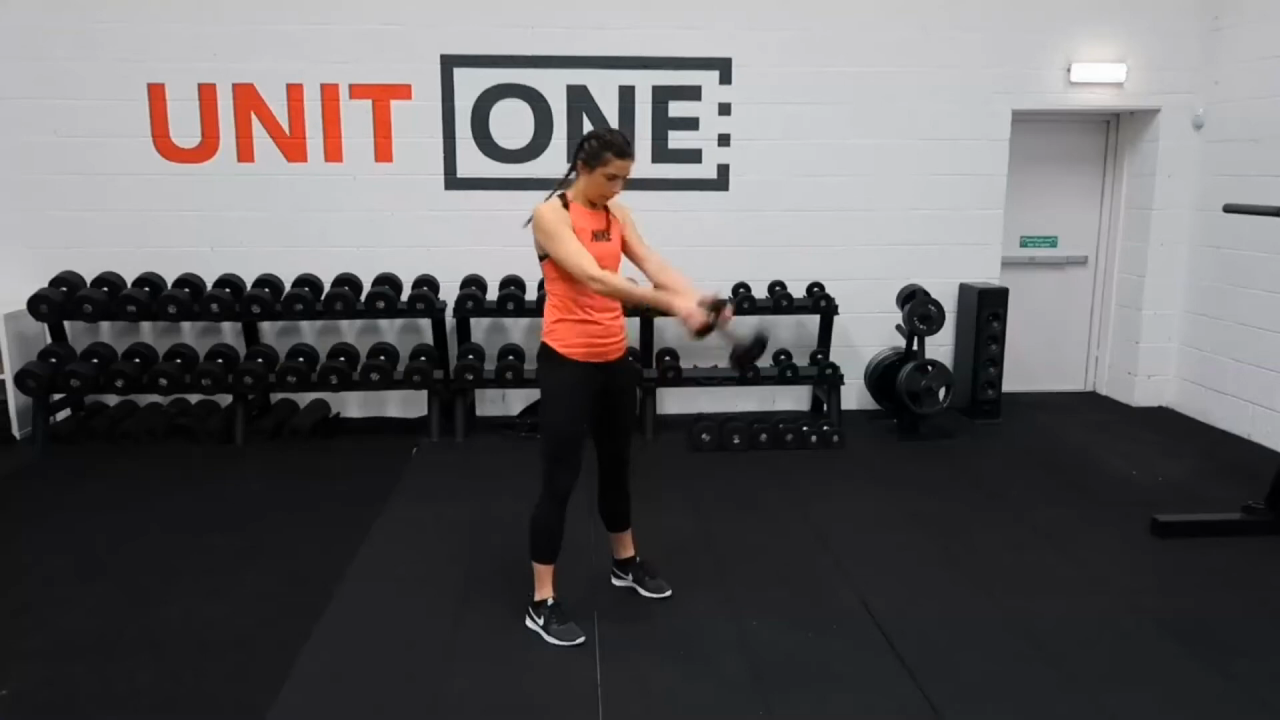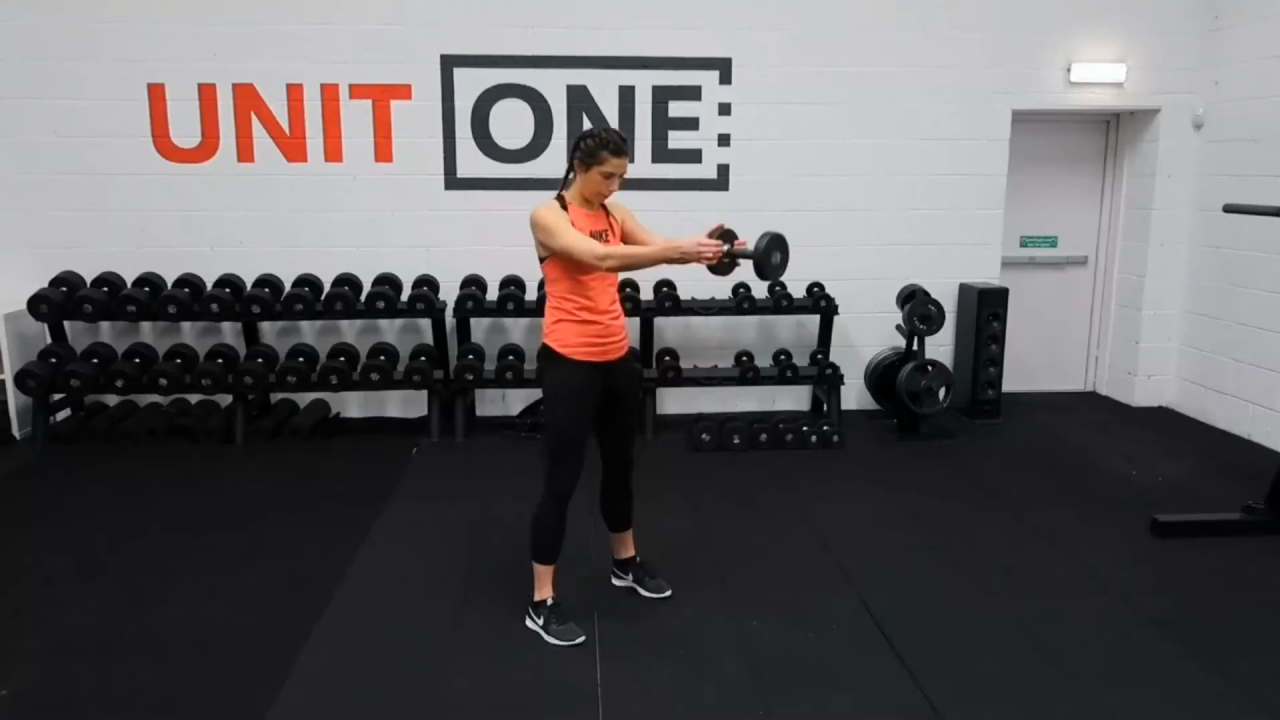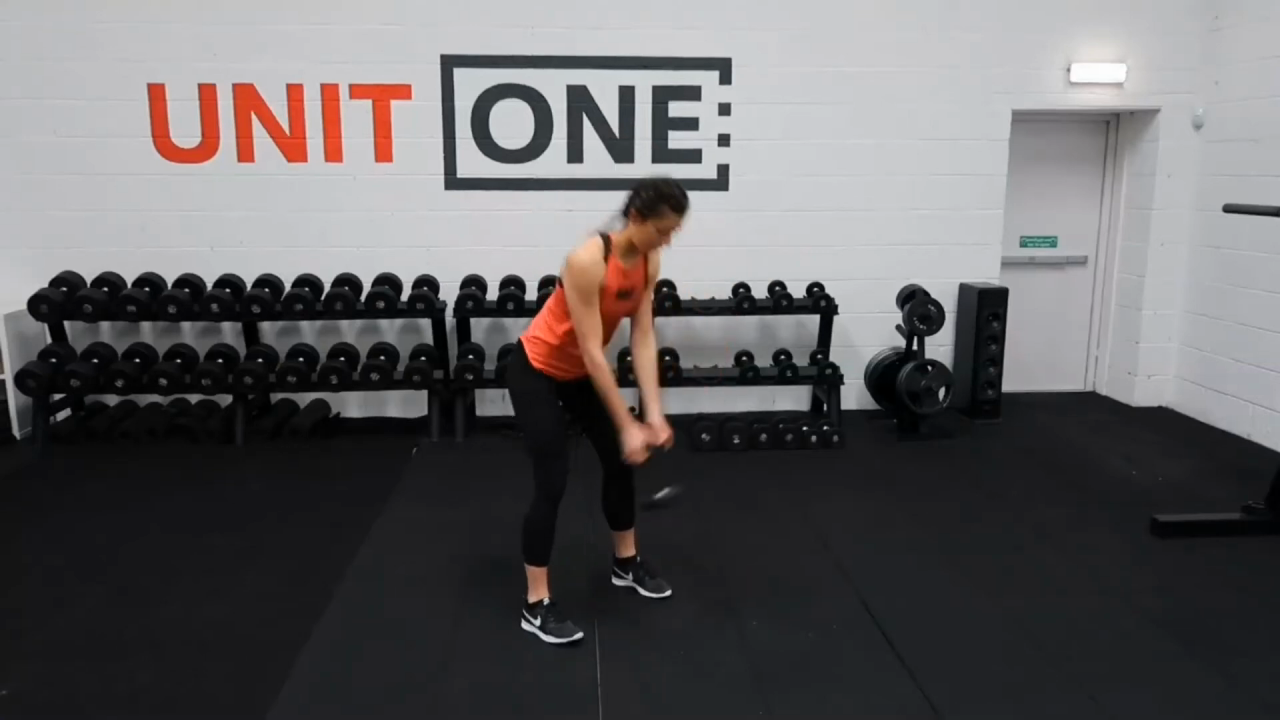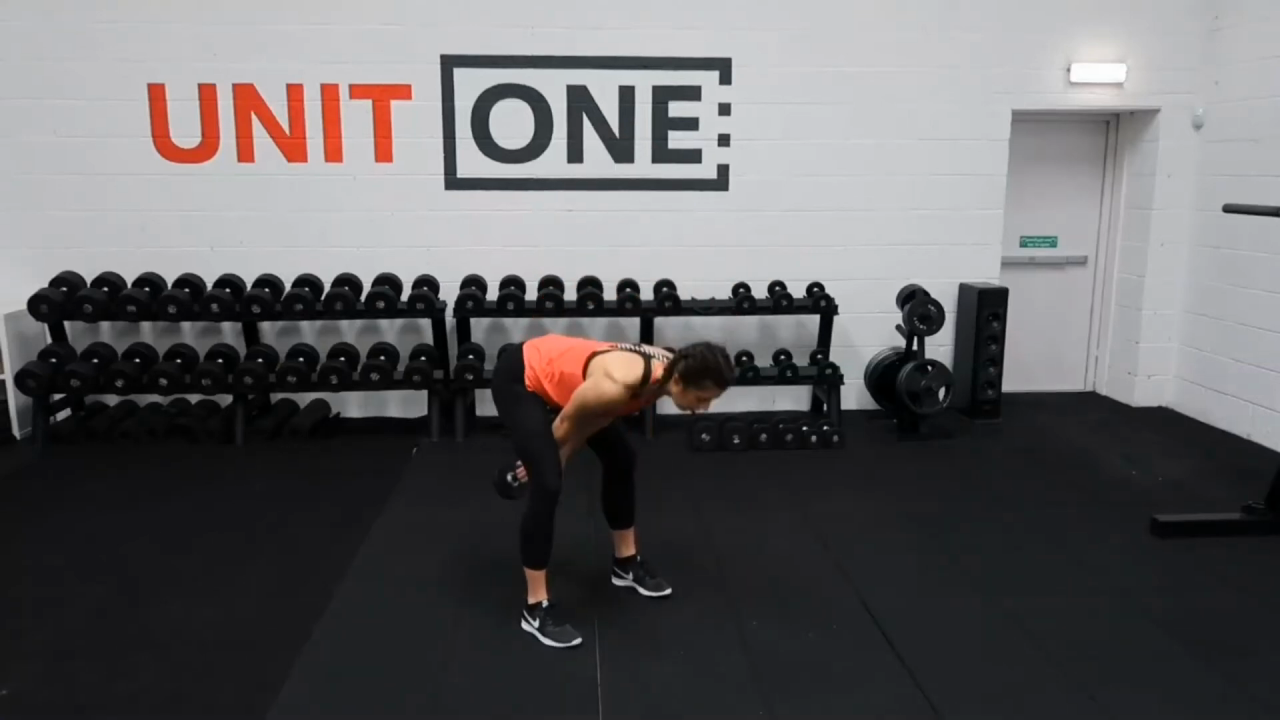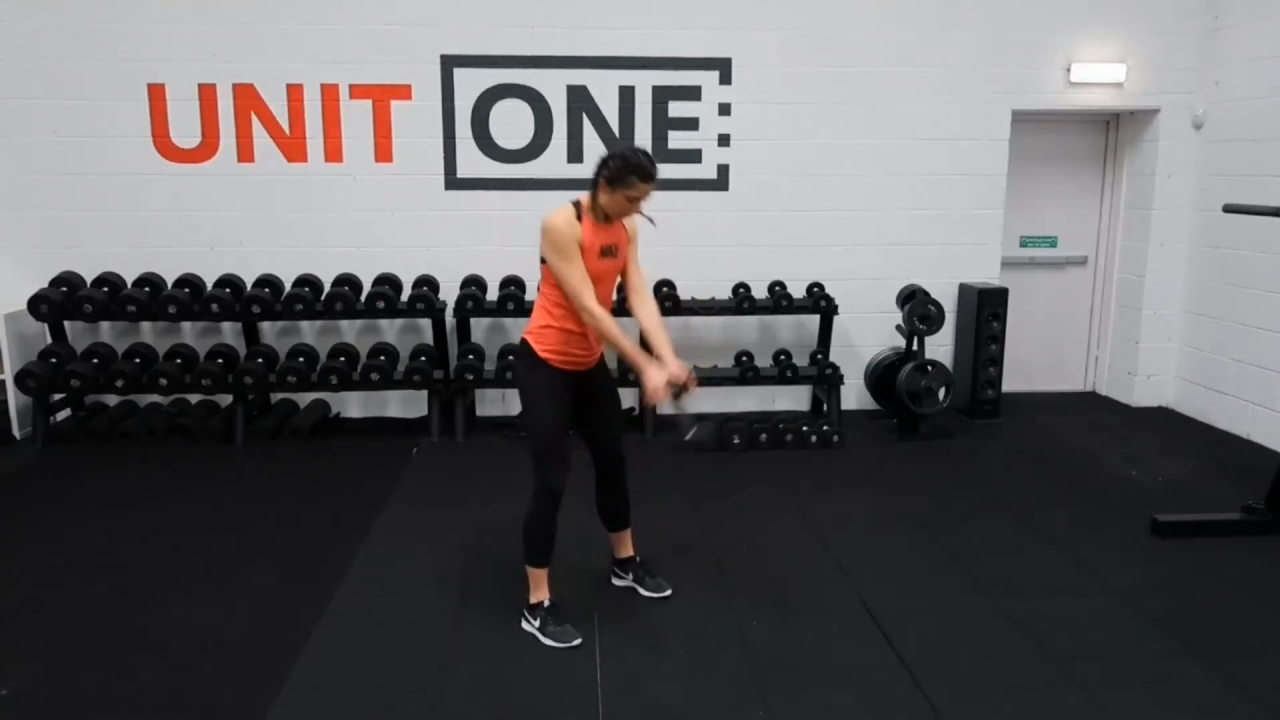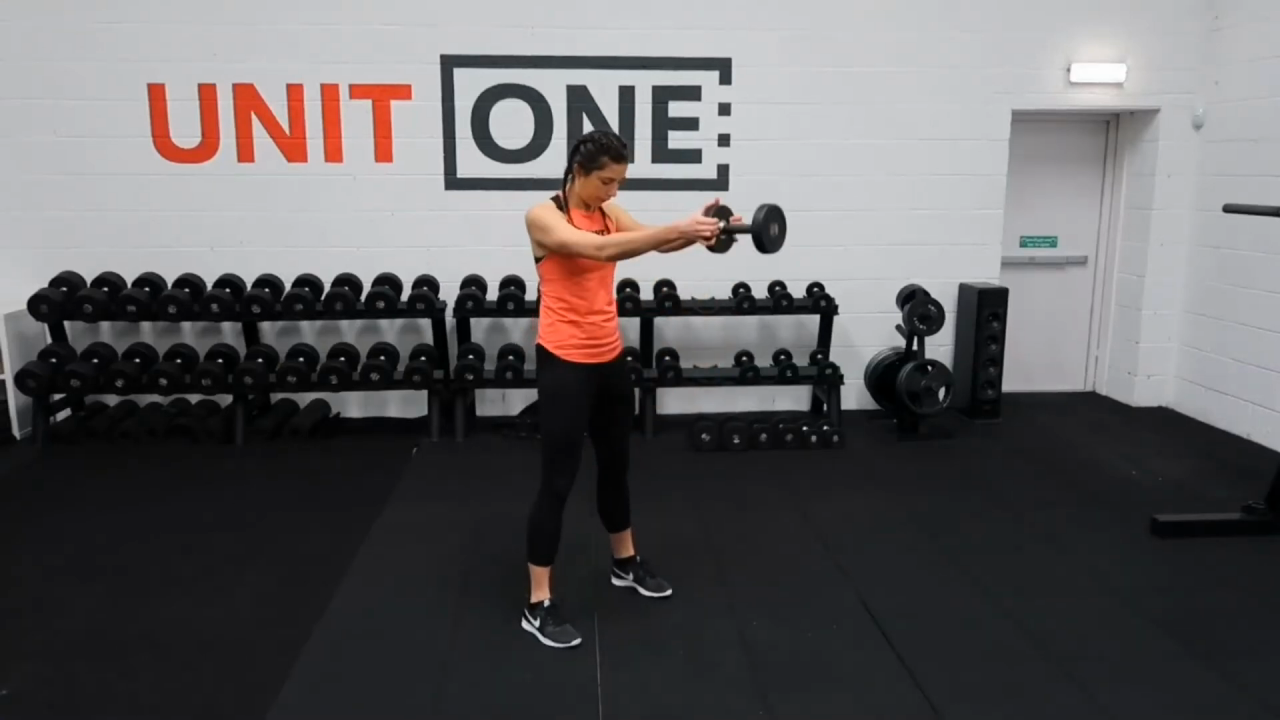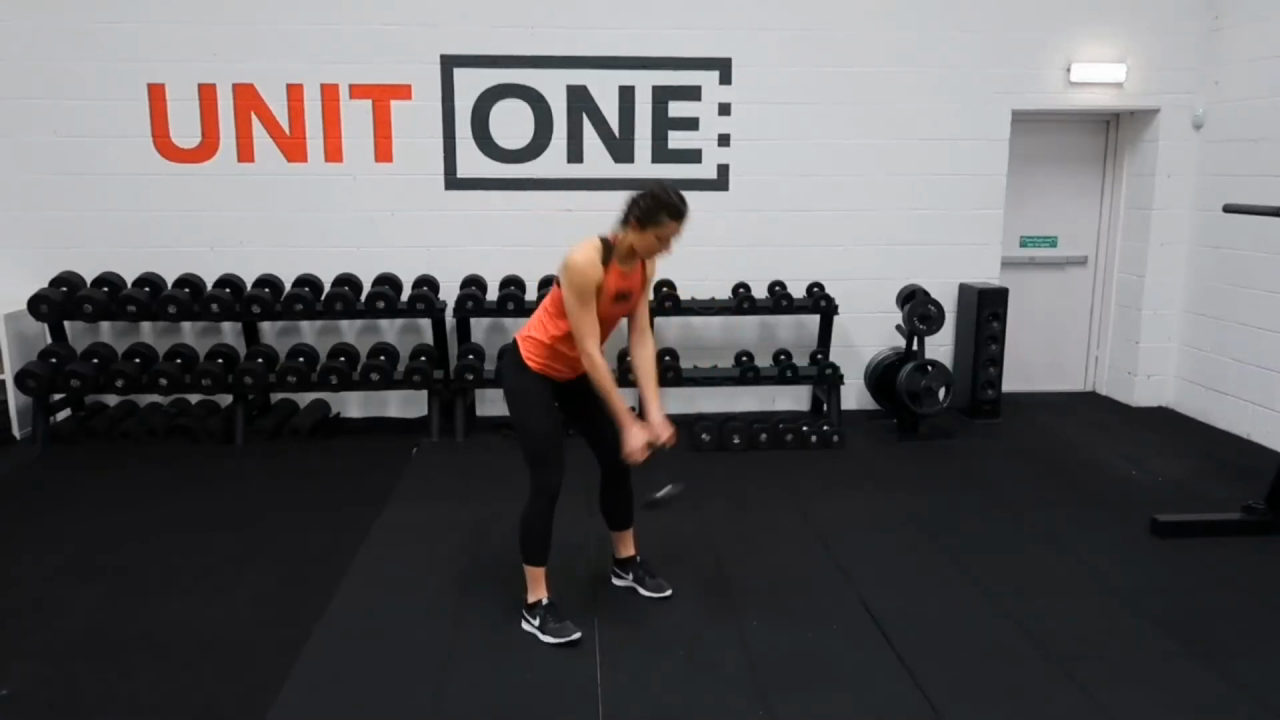
dt=0.4s
person 1, frame 1
left shoulder: (614, 215)
right shoulder: (551, 215)
left elbow: (654, 266)
right elbow: (593, 277)
left wrist: (695, 298)
right wrist: (671, 303)
left hip: (614, 360)
right hip: (568, 362)
left knee: (617, 465)
right knee: (560, 479)
left ankle: (625, 564)
right ankle: (542, 603)
person 1, frame 2
left shoulder: (614, 213)
right shoulder: (548, 216)
left elbow: (655, 245)
right elbow: (601, 258)
left wrist: (700, 247)
right wrist: (679, 251)
left hip: (618, 359)
right hip: (570, 363)
left knee: (620, 465)
right knee: (562, 481)
left ankle: (625, 562)
right ankle: (541, 604)
person 1, frame 3
left shoulder: (647, 260)
right shoulder: (587, 259)
left elbow: (643, 335)
right elbow: (591, 351)
left wrist: (653, 411)
right wrist: (626, 424)
left hip: (582, 371)
right hip: (538, 368)
left knee: (620, 461)
right knee: (553, 481)
left ankle: (626, 563)
right ankle: (535, 605)
person 1, frame 4
left shoulder: (662, 370)
right shoulder: (616, 384)
left elbow: (597, 418)
right elbow: (566, 424)
left wrist: (558, 458)
right wrist: (544, 460)
left hip: (558, 375)
right hip: (520, 377)
left knee: (621, 457)
right knee: (546, 484)
left ankle: (626, 560)
right ankle: (536, 606)
person 1, frame 5
left shoulder: (625, 228)
right shoulder: (561, 224)
left elbow: (640, 297)
right elbow: (589, 309)
left wrist: (668, 359)
right wrist: (645, 368)
left hip: (589, 363)
right hip: (543, 364)
left knee: (611, 464)
right knee: (552, 481)
left ankle: (626, 564)
right ankle: (537, 606)
person 1, frame 6
left shoulder: (608, 213)
right shoulder: (543, 216)
left elbow: (655, 240)
right elbow: (601, 248)
left wrist: (699, 229)
right wrist: (680, 227)
left hip: (610, 361)
right hip: (565, 364)
left knee: (615, 466)
right knee: (558, 482)
left ankle: (625, 562)
right ankle: (538, 605)
person 1, frame 7
left shoulder: (642, 264)
right shoulder: (585, 262)
left elbow: (642, 339)
right elbow: (589, 353)
left wrist: (654, 413)
right wrist: (627, 423)
left hip: (576, 371)
right hip: (532, 369)
left knee: (617, 461)
right knee: (548, 482)
left ankle: (625, 563)
right ankle: (534, 605)
